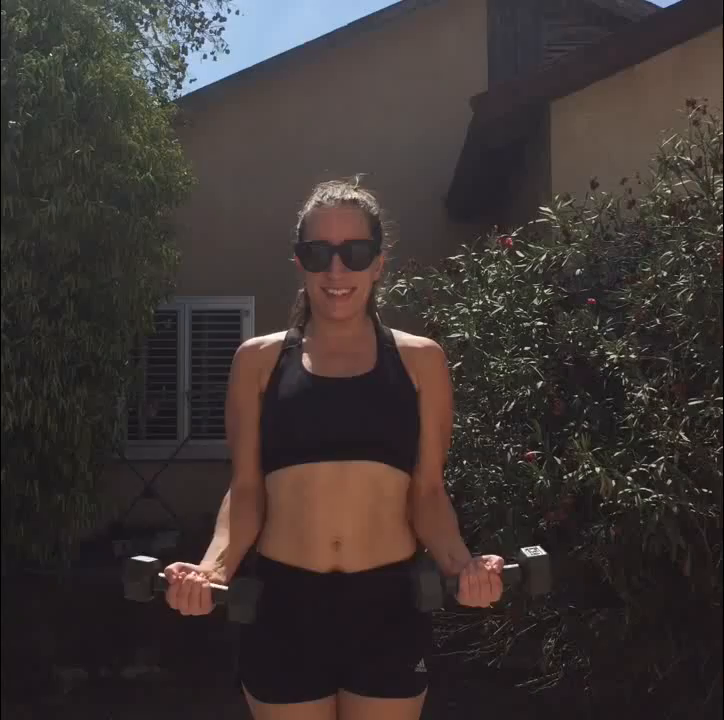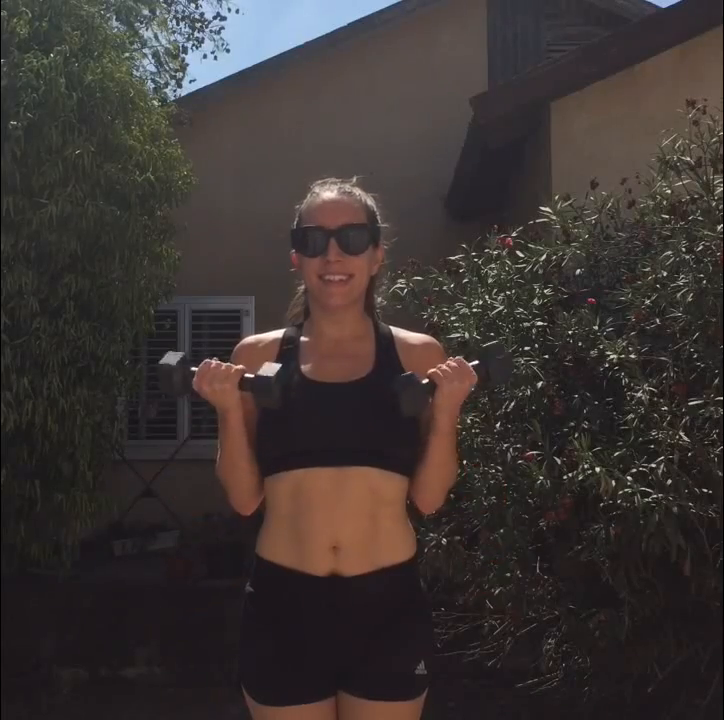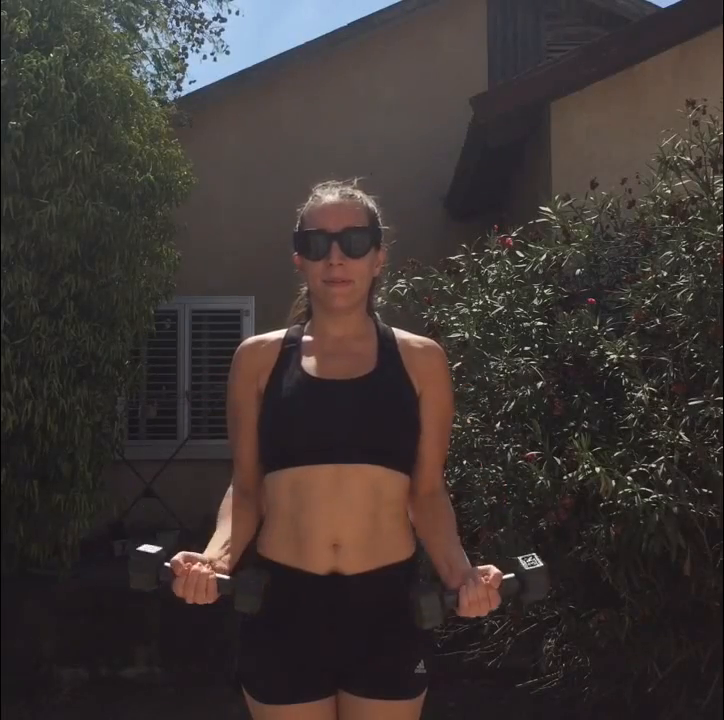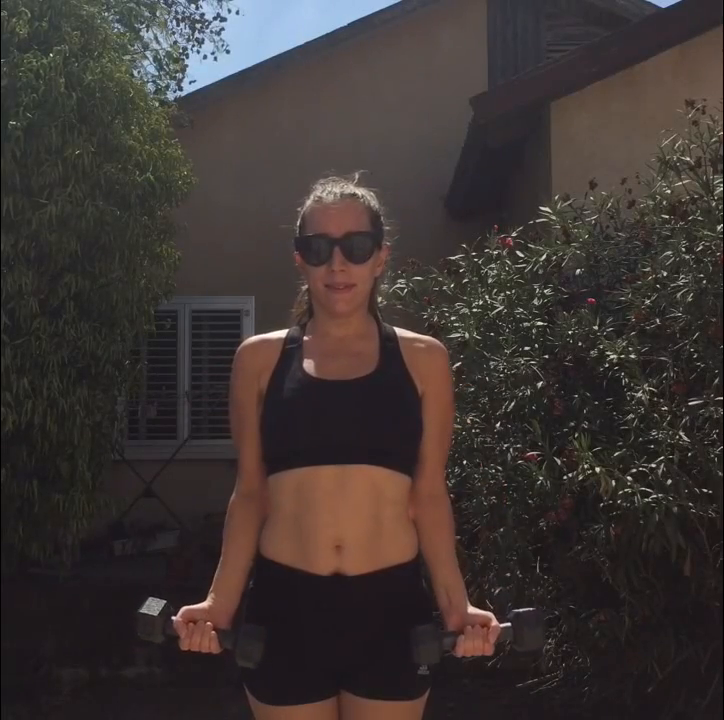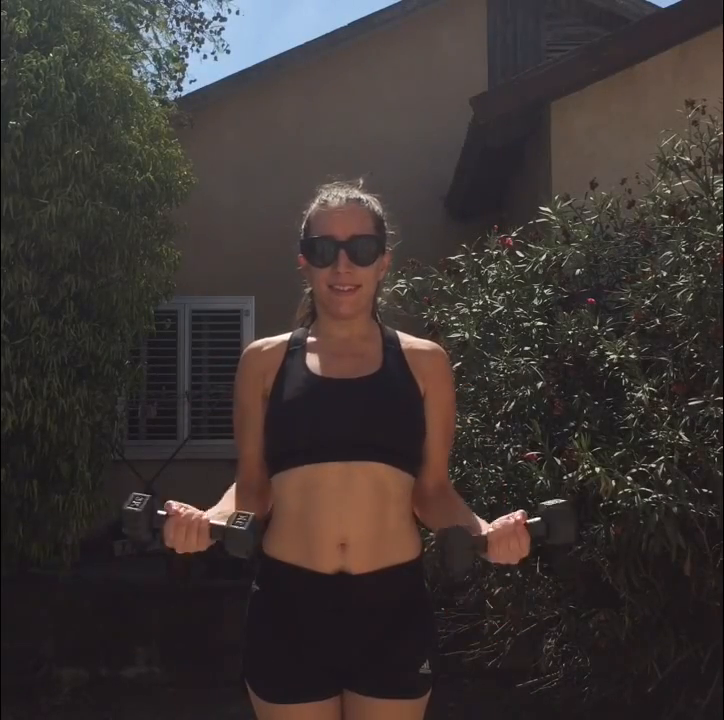
dt=0.5s
person 1, frame 1
left shoulder: (420, 360)
right shoulder: (259, 360)
left elbow: (427, 494)
right elbow: (247, 492)
left wrist: (462, 563)
right wrist: (214, 565)
left hip: (388, 603)
right hip: (285, 602)
person 1, frame 2
left shoulder: (418, 355)
right shoulder: (258, 356)
left elbow: (428, 497)
right elbow: (244, 497)
left wrist: (446, 412)
right wrist: (228, 410)
left hip: (388, 604)
right hip: (284, 604)
person 1, frame 3
left shoulder: (420, 359)
right shoulder: (258, 358)
left elbow: (428, 491)
right elbow: (246, 486)
left wrist: (459, 570)
right wrist: (216, 558)
left hip: (387, 604)
right hip: (284, 603)
person 1, frame 4
left shoulder: (422, 359)
right shoulder: (260, 358)
left elbow: (429, 494)
right elbow: (250, 491)
left wrist: (455, 602)
right wrist: (221, 599)
left hip: (391, 604)
right hip: (286, 603)
person 1, frame 5
left shoulder: (424, 362)
right shoulder: (265, 361)
left elbow: (432, 493)
right elbow: (251, 488)
left wrist: (483, 530)
right wrist: (214, 519)
left hip: (394, 605)
right hip: (290, 603)
